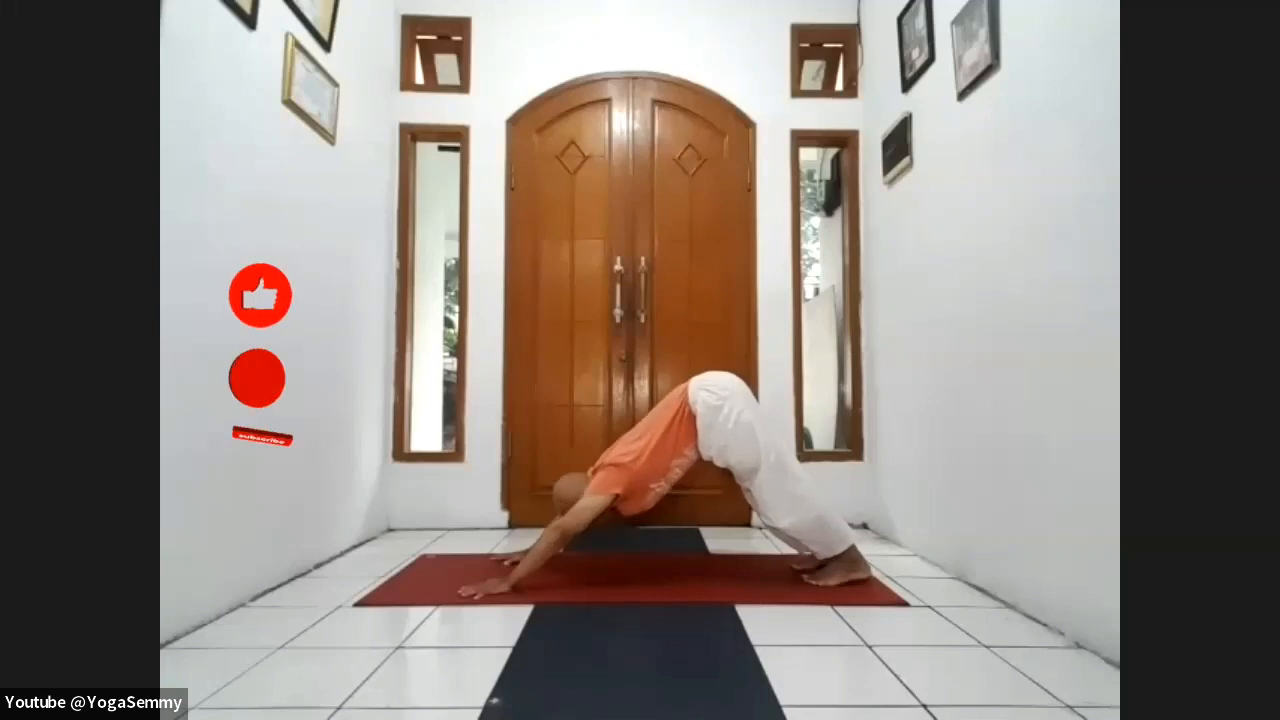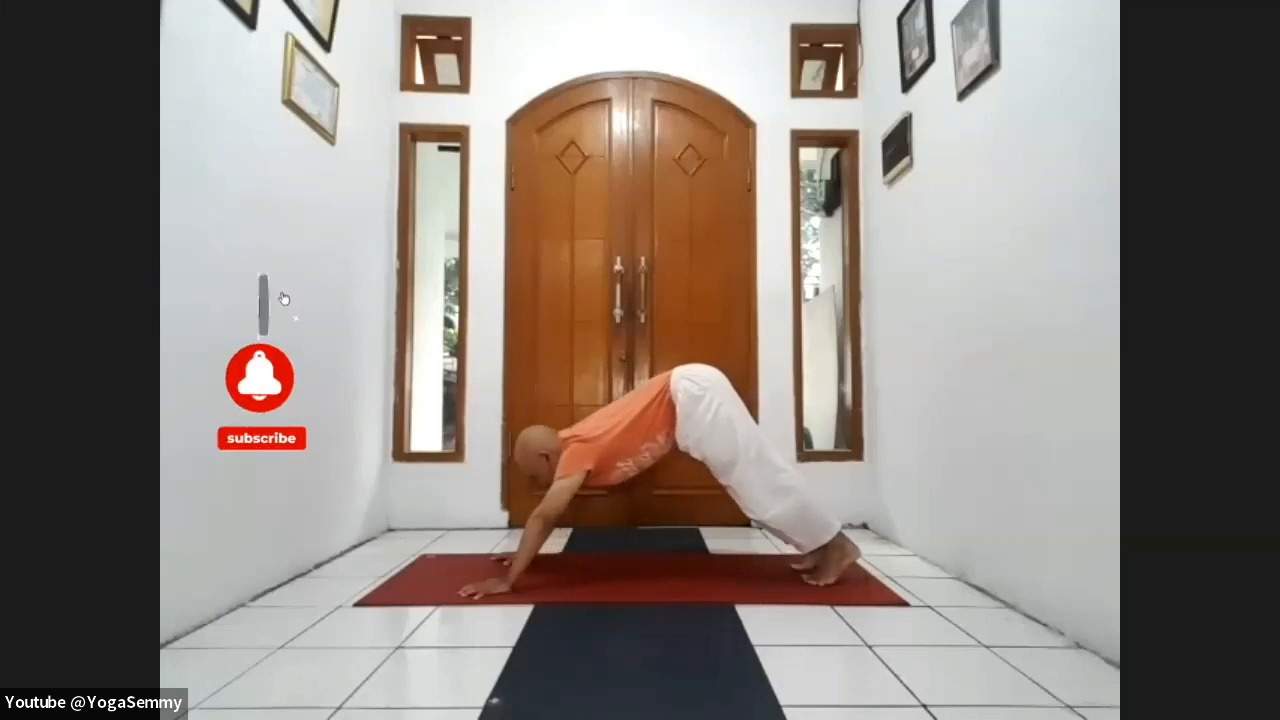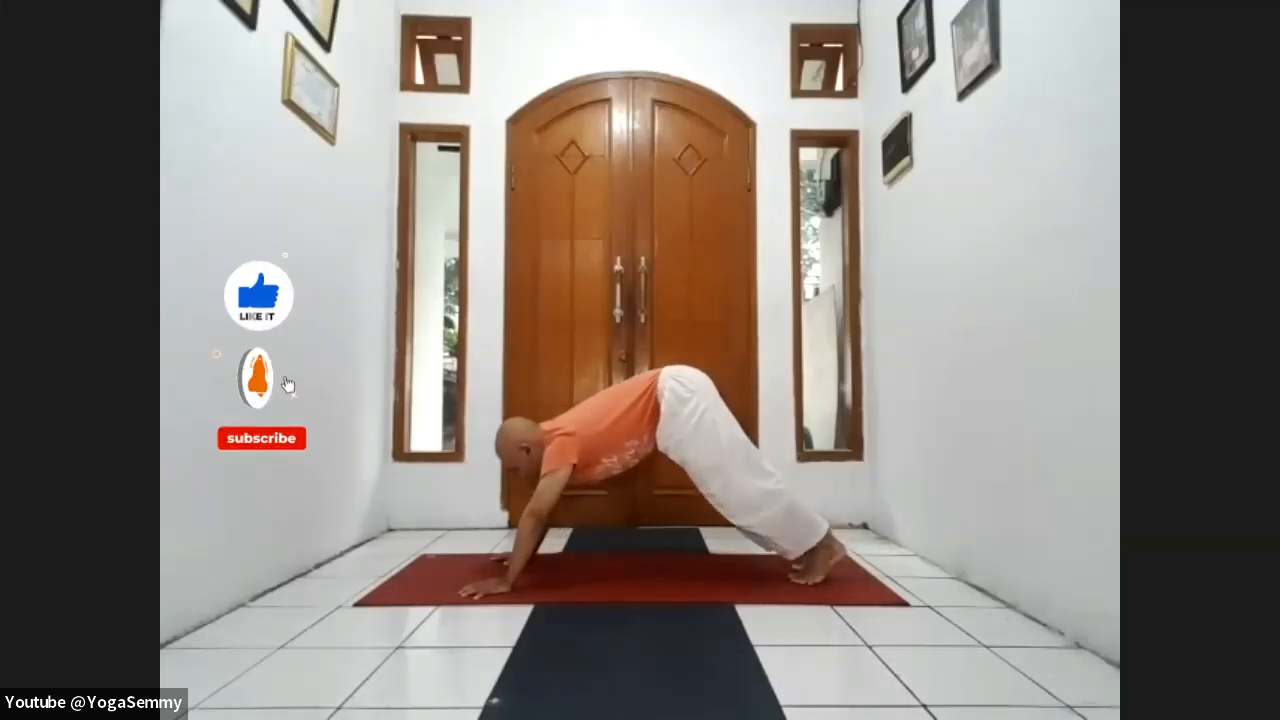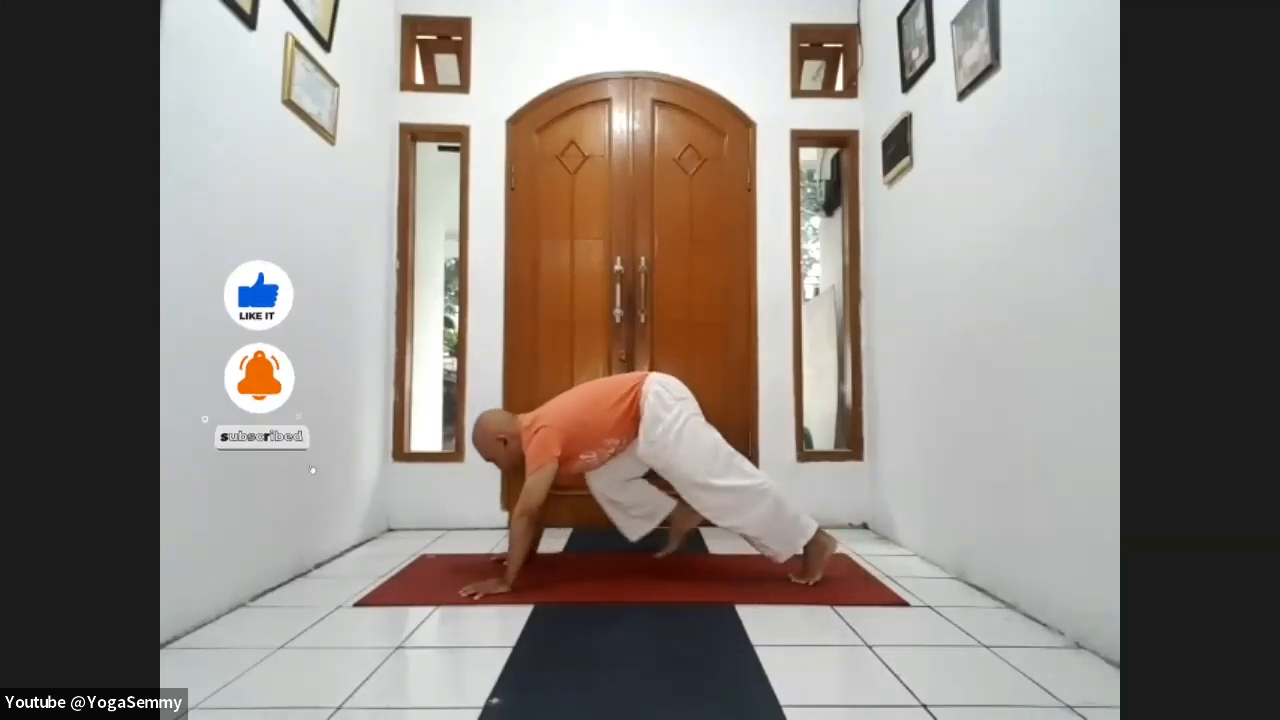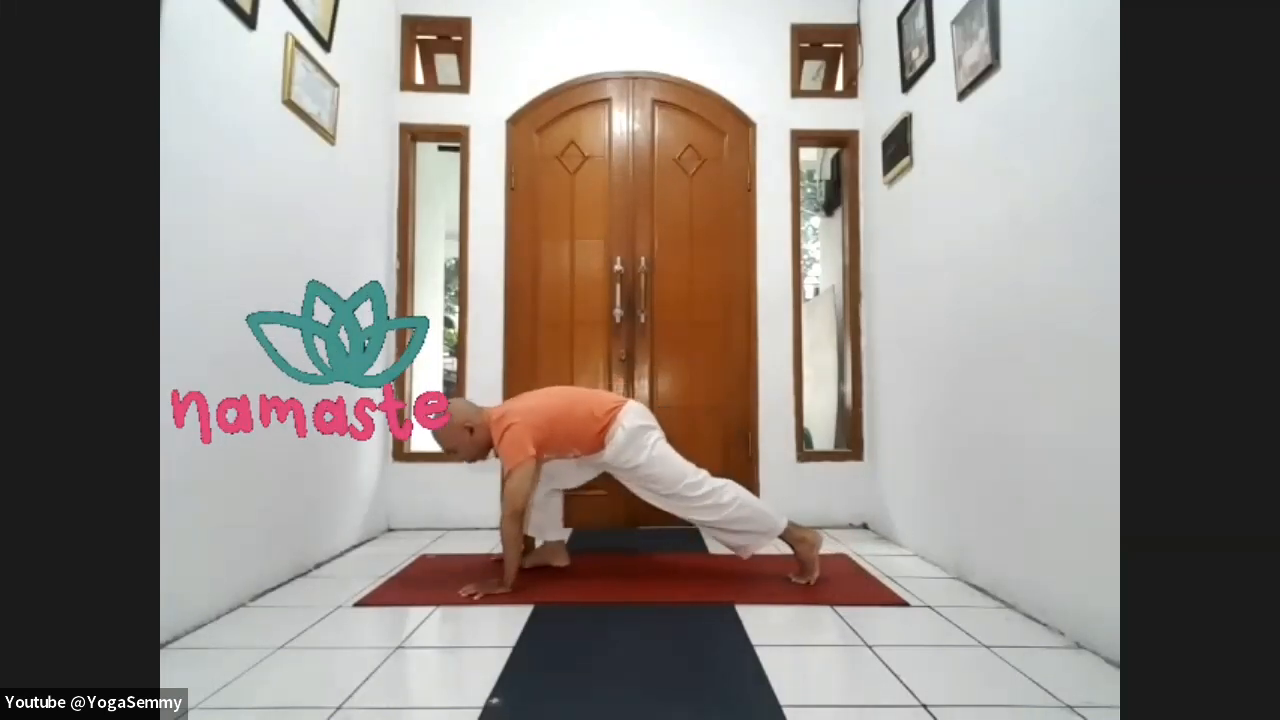
dt=1s
person 1, frame 1
left shoulder: (610, 480)
right shoulder: (604, 478)
left elbow: (563, 528)
right elbow: (563, 523)
left wrist: (509, 580)
right wrist: (534, 553)
left hip: (713, 403)
right hip: (711, 398)
left knee: (774, 483)
right knee: (768, 480)
left ankle: (848, 559)
right ankle: (828, 550)
person 1, frame 2
left shoulder: (576, 453)
right shoulder: (569, 446)
left elbow: (543, 516)
right elbow: (548, 516)
left wrist: (507, 580)
right wrist: (525, 555)
left hip: (693, 396)
right hip: (689, 393)
left knee: (757, 477)
right knee: (753, 475)
left ankle: (835, 544)
right ankle: (821, 546)
person 1, frame 3
left shoulder: (560, 445)
right shoulder: (556, 439)
left elbow: (534, 514)
right elbow: (542, 513)
left wrist: (507, 580)
right wrist: (525, 556)
left hip: (677, 397)
right hip: (674, 395)
left knee: (737, 481)
right knee: (732, 480)
left ankle: (821, 544)
right ankle: (803, 544)
person 1, frame 4
left shoulder: (540, 436)
right shoulder: (535, 430)
left elbow: (525, 511)
right elbow: (533, 509)
left wrist: (505, 580)
right wrist: (525, 553)
left hip: (657, 405)
right hip: (645, 409)
left knee: (719, 480)
right knee: (604, 477)
left ankle: (813, 541)
right ankle: (679, 518)
person 1, frame 5
left shoulder: (510, 430)
right shoulder: (501, 420)
left elbow: (513, 511)
right elbow: (519, 499)
left wrist: (505, 580)
right wrist: (518, 550)
left hip: (623, 433)
right hip: (600, 436)
left knee: (695, 491)
right knee: (540, 476)
left ankle: (799, 538)
right ankle: (553, 547)
